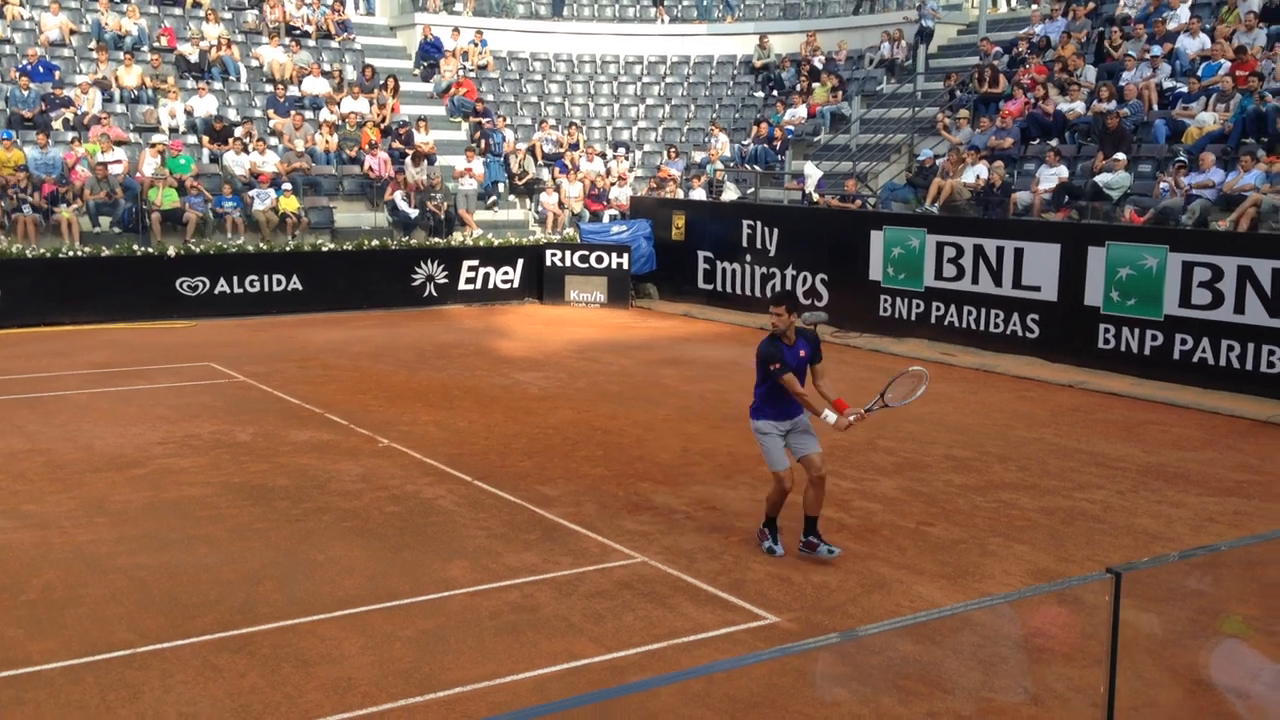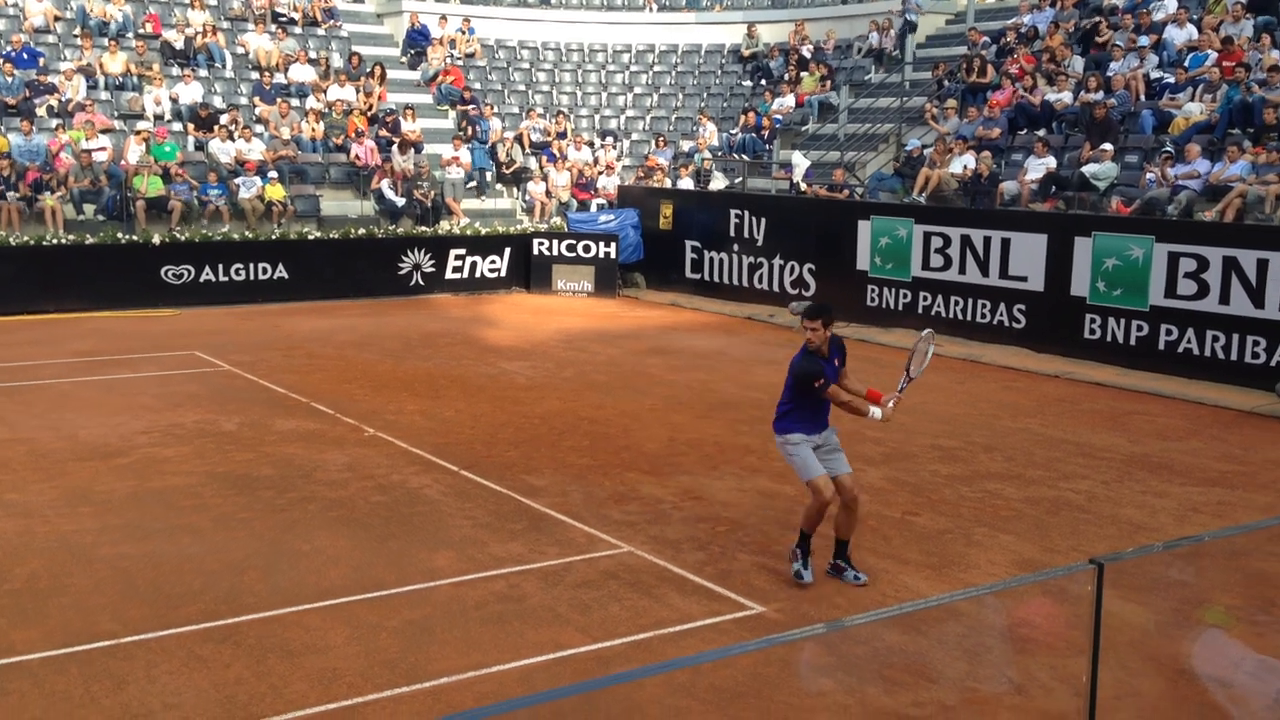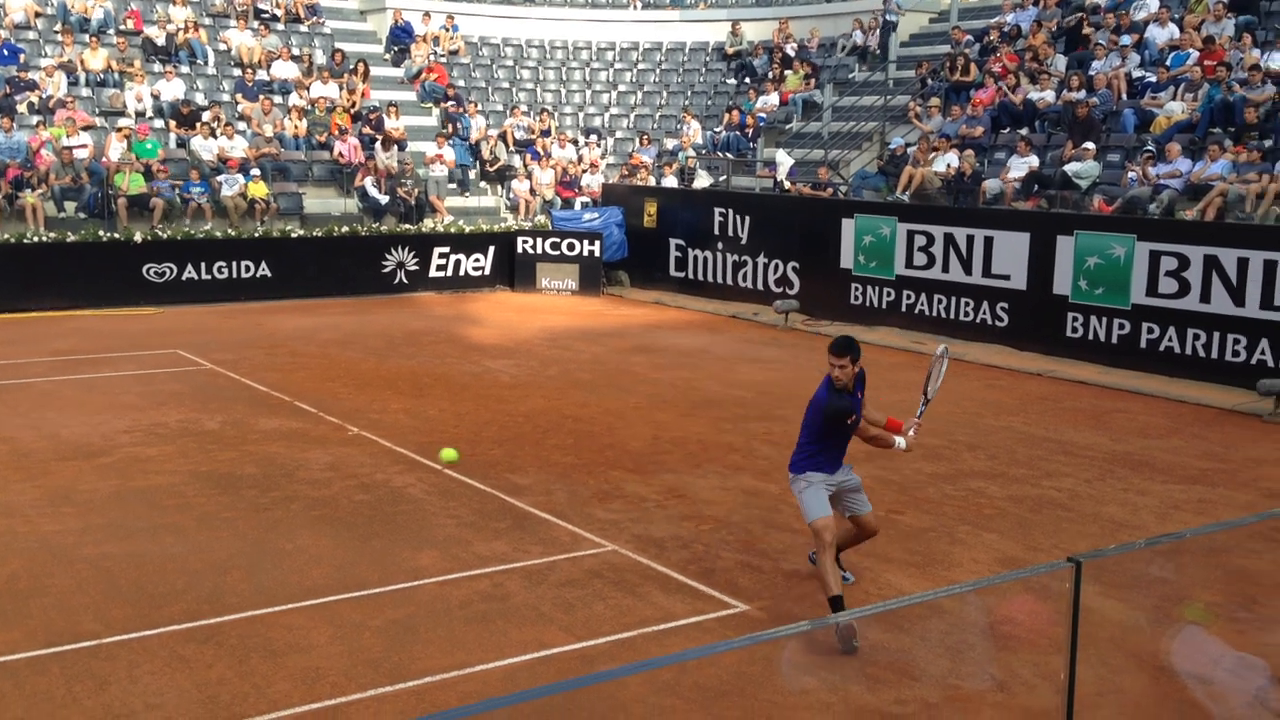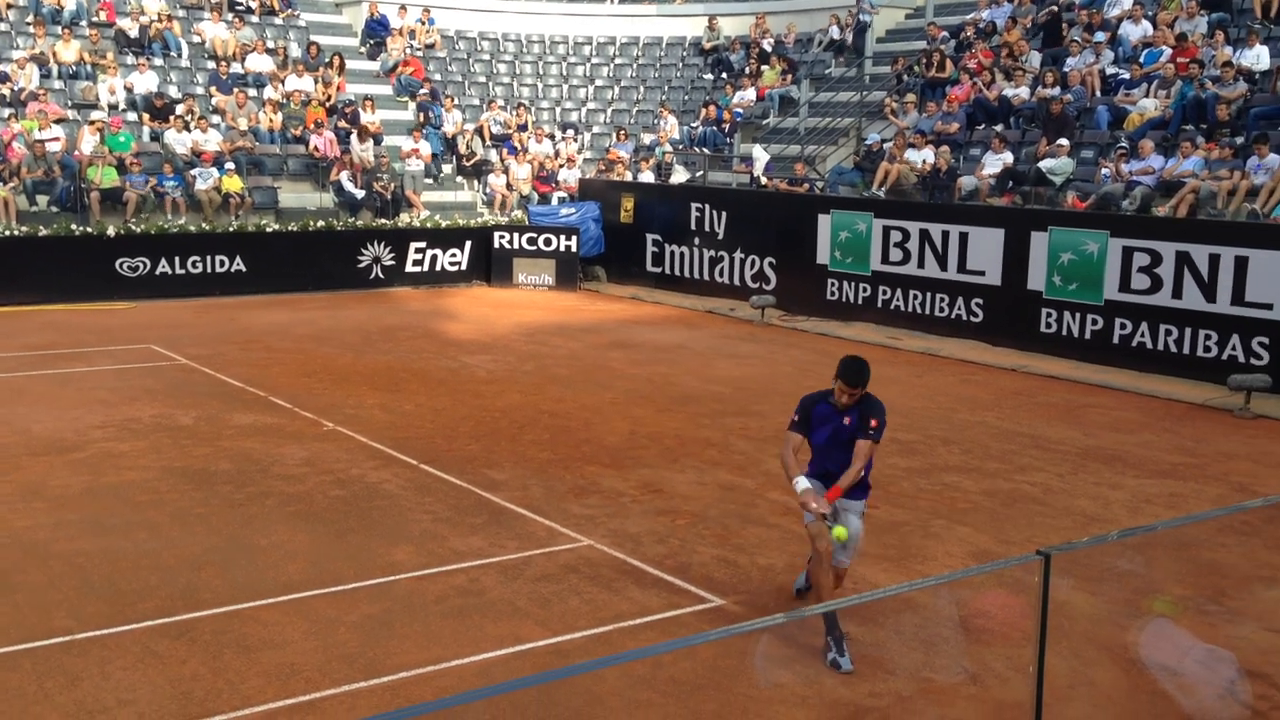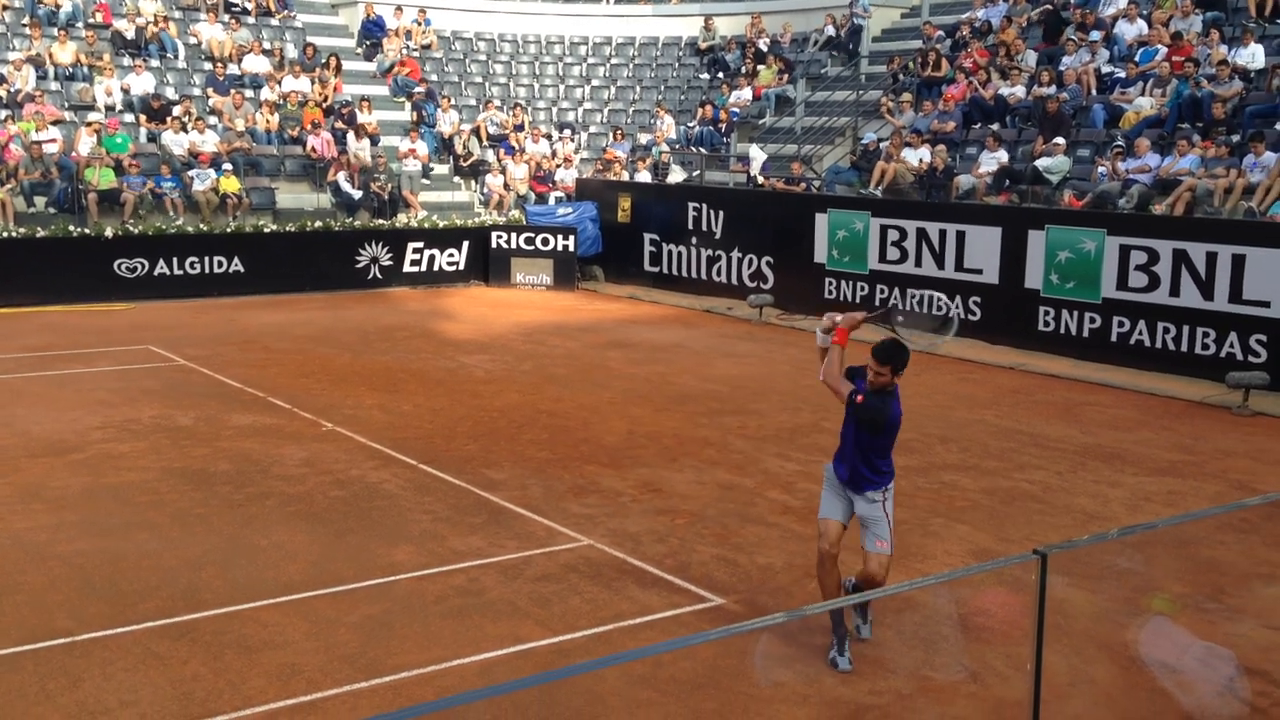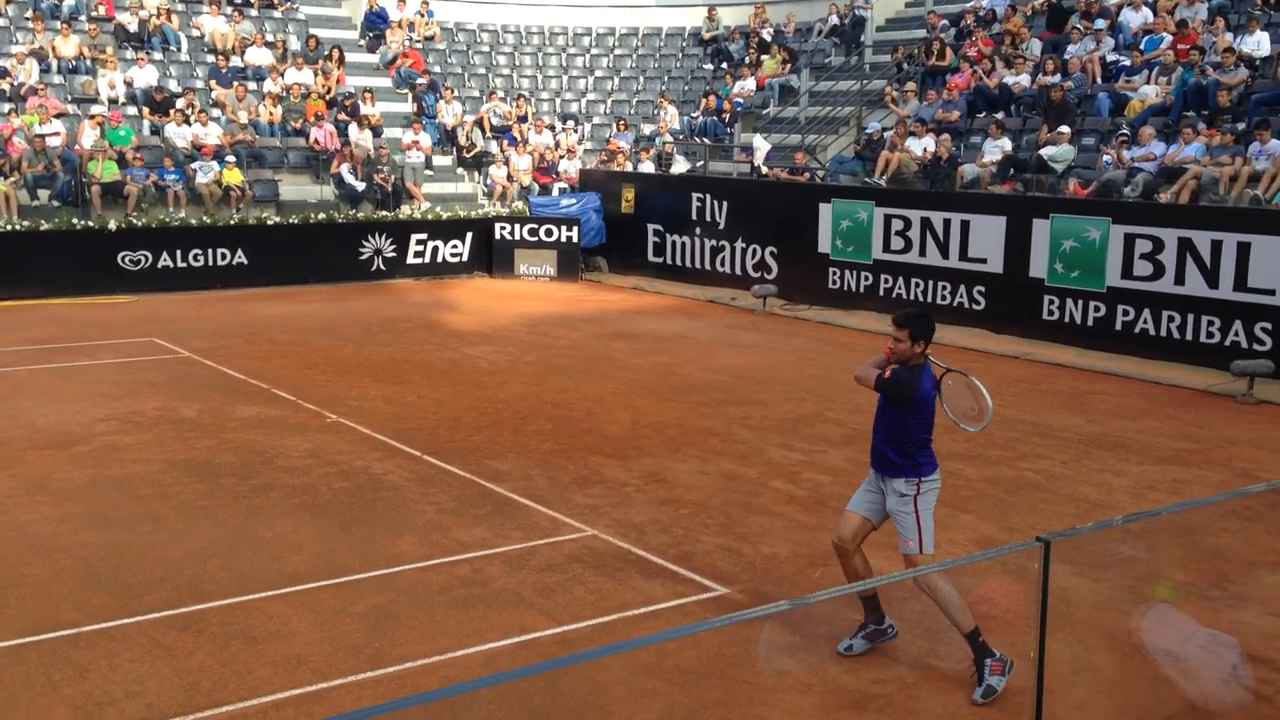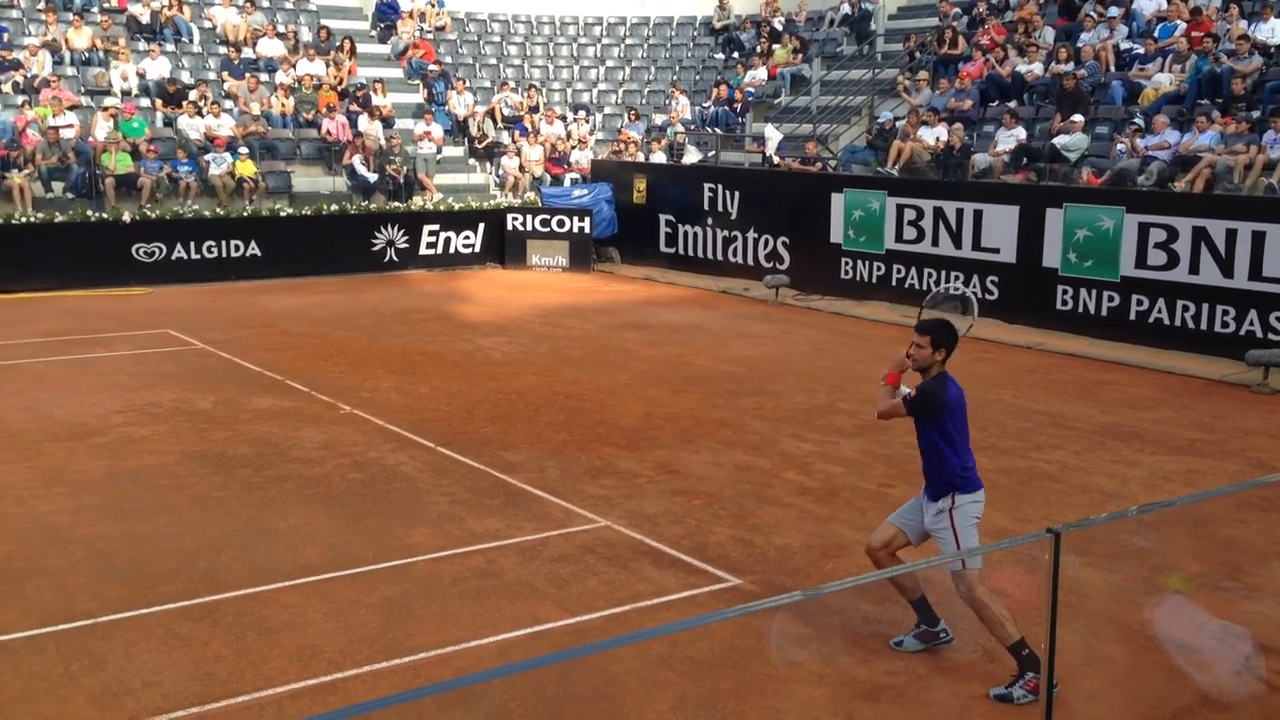
dt=0.2s
person 1, frame 1
left shoulder: (810, 338)
right shoulder: (768, 350)
left elbow: (819, 380)
right elbow: (798, 392)
left wrist: (844, 409)
right wrist: (832, 420)
left hip: (797, 417)
right hip: (767, 420)
left knee: (818, 472)
right knee: (785, 484)
left ankle: (811, 537)
right ankle: (768, 530)
person 1, frame 2
left shoulder: (837, 345)
right shoulder: (805, 366)
left elbow: (844, 380)
right elbow: (843, 401)
left wrist: (878, 397)
right wrist: (876, 414)
left hip: (822, 432)
right hip: (793, 435)
left knee: (850, 496)
right knee: (825, 494)
left ankle: (840, 561)
right ankle: (802, 549)
person 1, frame 3
left shoulder: (858, 378)
right shoulder: (832, 403)
right elbow: (869, 435)
left wrist: (899, 426)
right wrist: (901, 443)
left hip: (836, 470)
right hip: (809, 475)
left knee: (869, 527)
right knee: (827, 537)
left ankle: (825, 556)
right ankle: (841, 622)
person 1, frame 4
left shoulder: (874, 410)
right shoulder: (812, 404)
left elbow: (858, 464)
right elbow: (788, 451)
left wrist: (832, 495)
right wrist: (803, 487)
left hip: (849, 496)
right hip: (814, 487)
left knee: (836, 577)
right knee: (822, 544)
left ankle: (815, 571)
right ankle: (833, 635)
person 1, frame 5
left shoulder: (880, 409)
right shoulder: (866, 375)
left elbow: (833, 380)
right elbow: (829, 375)
left wrist: (841, 332)
right wrist: (827, 338)
left hip: (873, 490)
right hip: (838, 475)
left knee: (875, 574)
right knee: (827, 548)
left ankle: (856, 591)
right ankle: (839, 633)
person 1, frame 6
left shoulder: (909, 384)
right shoulder: (914, 369)
left elbow: (862, 374)
left wrist: (889, 354)
right wrist: (895, 351)
left hip: (913, 484)
right hip: (883, 476)
left knee: (923, 573)
right knee: (843, 541)
left ankle: (989, 658)
right ankle: (876, 622)
person 1, frame 7
left shoulder: (934, 392)
right shoulder: (937, 386)
left elbow: (882, 410)
left wrist: (892, 376)
left hip: (956, 499)
right hip: (934, 495)
left knee: (970, 588)
right knee: (877, 547)
left ankle: (1030, 669)
right ankle: (931, 626)
